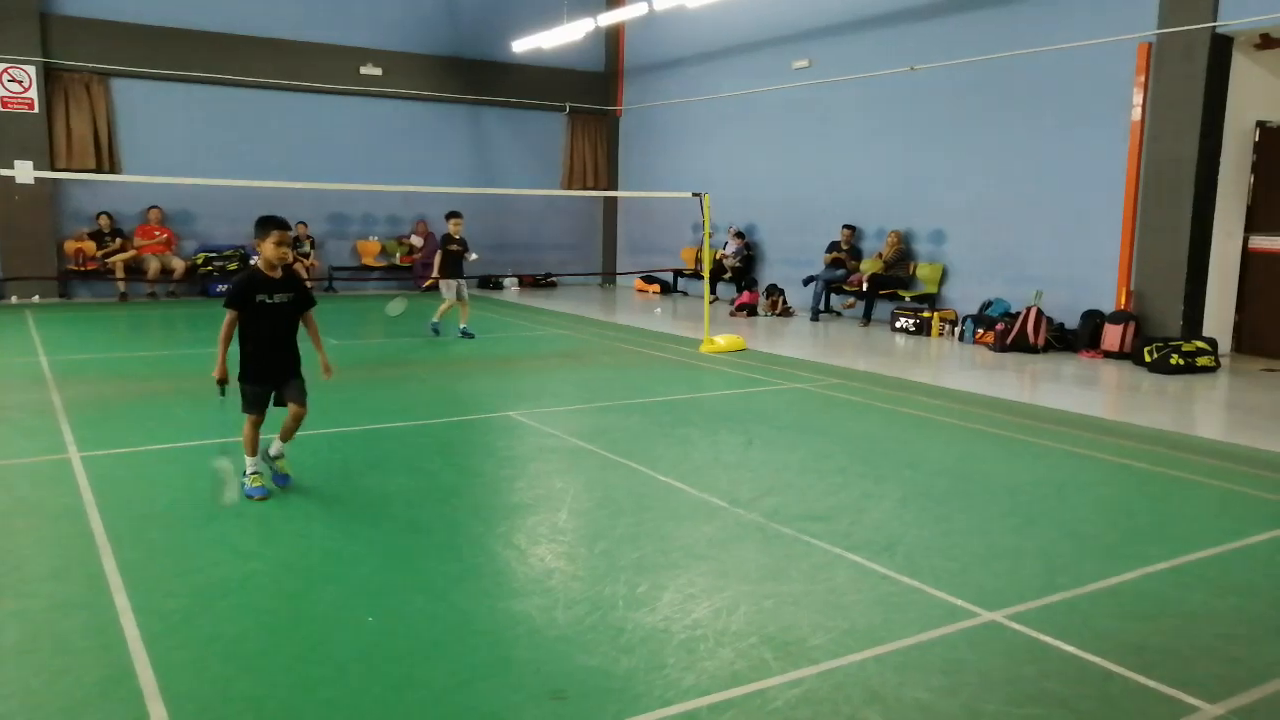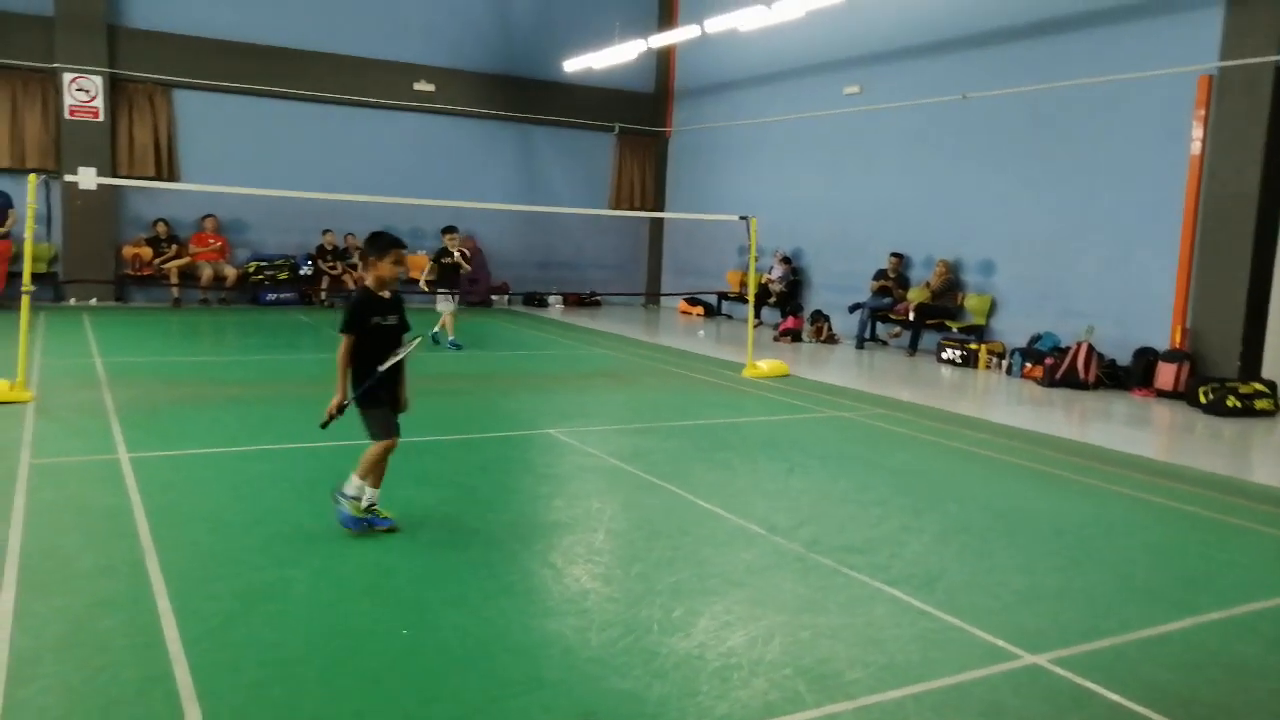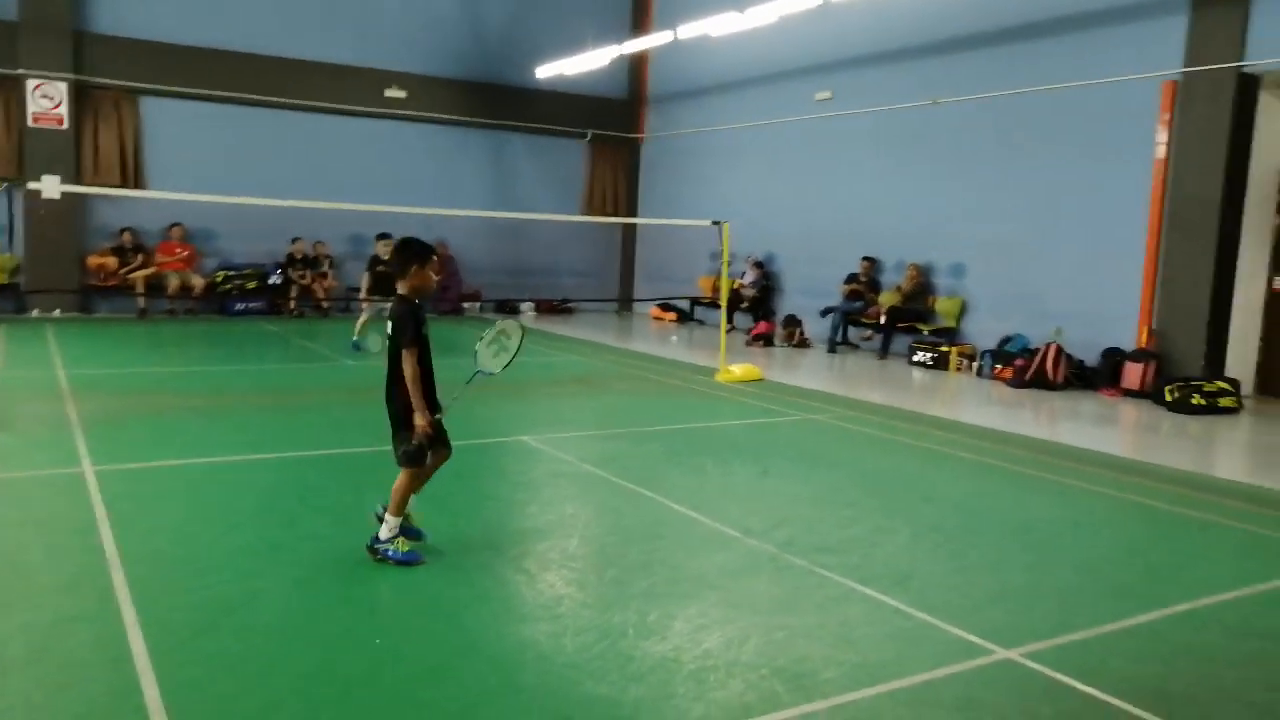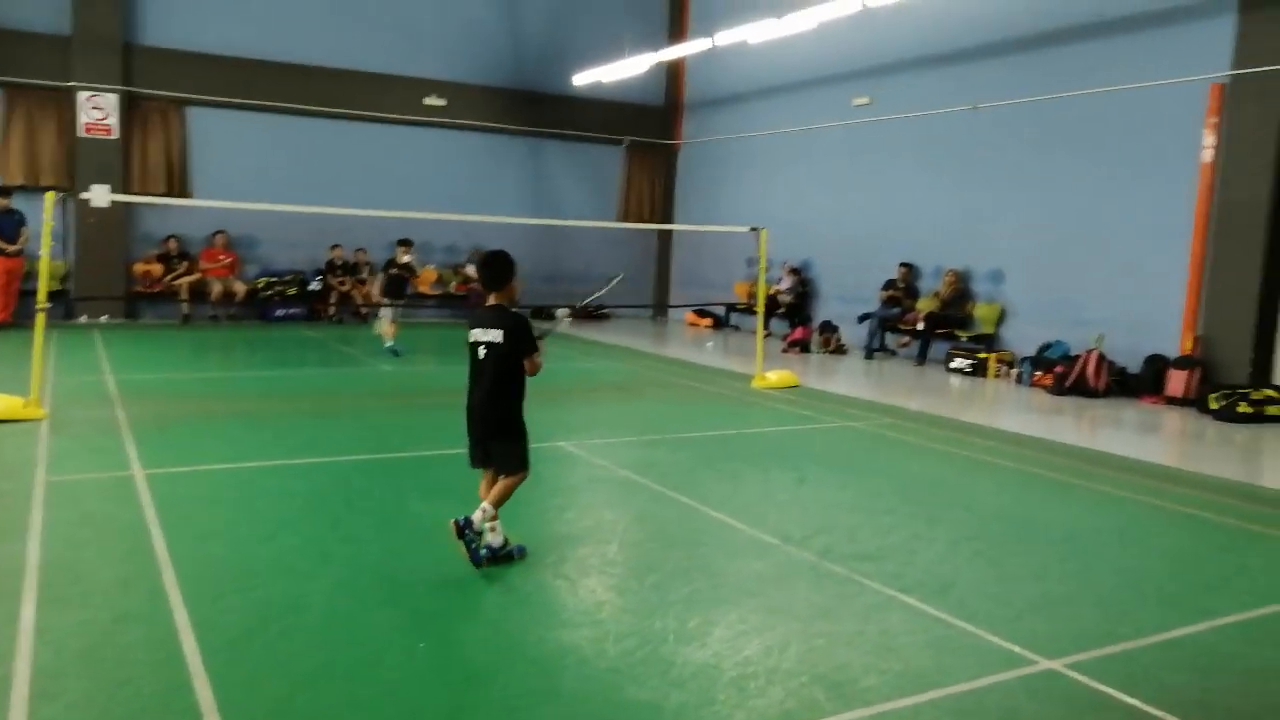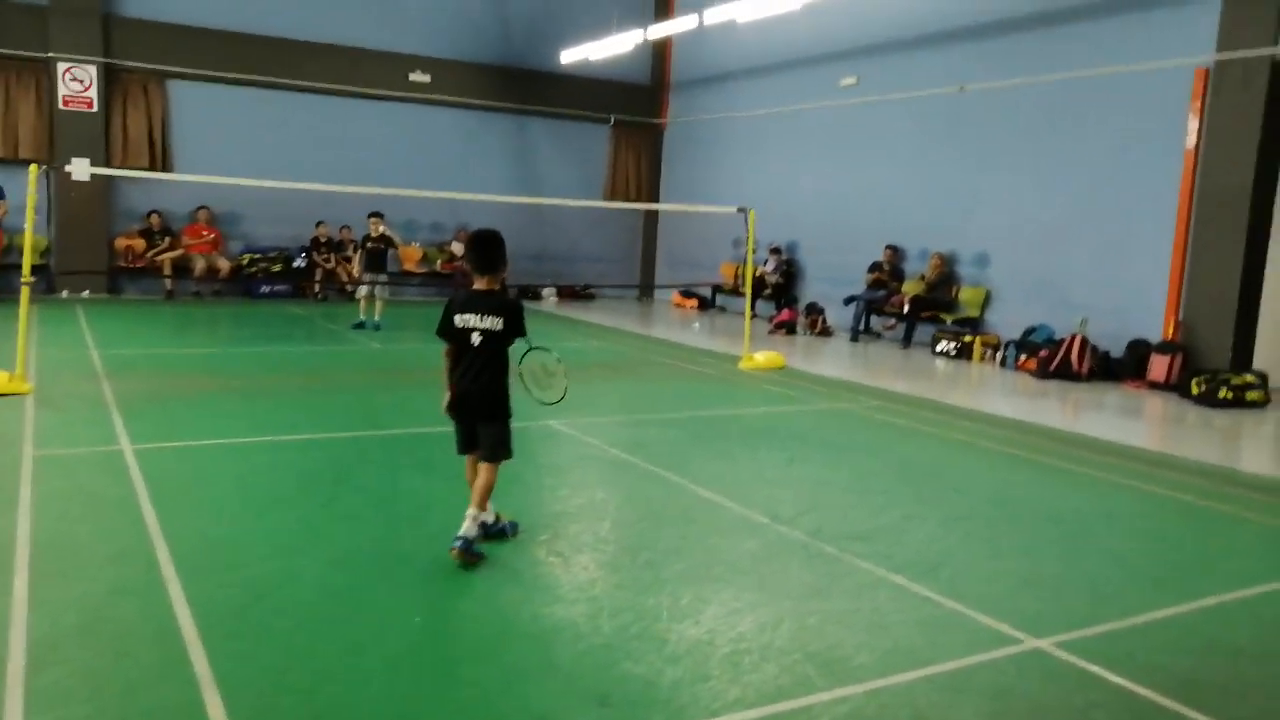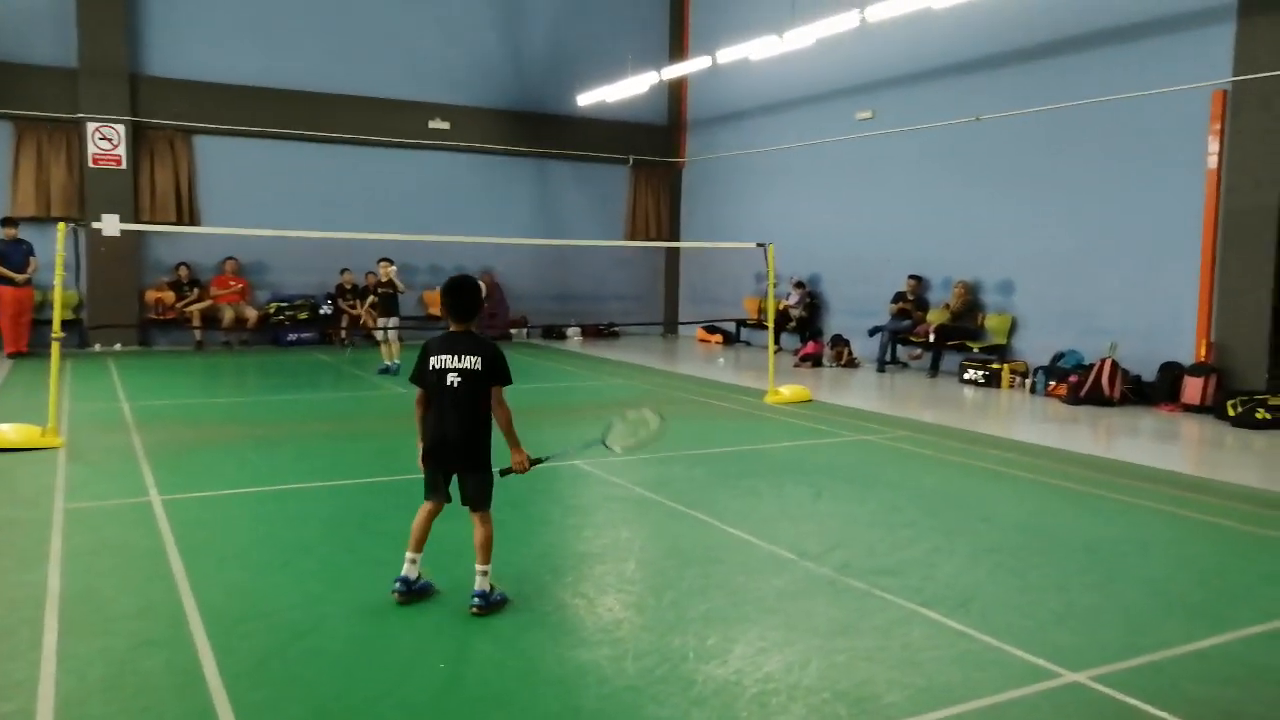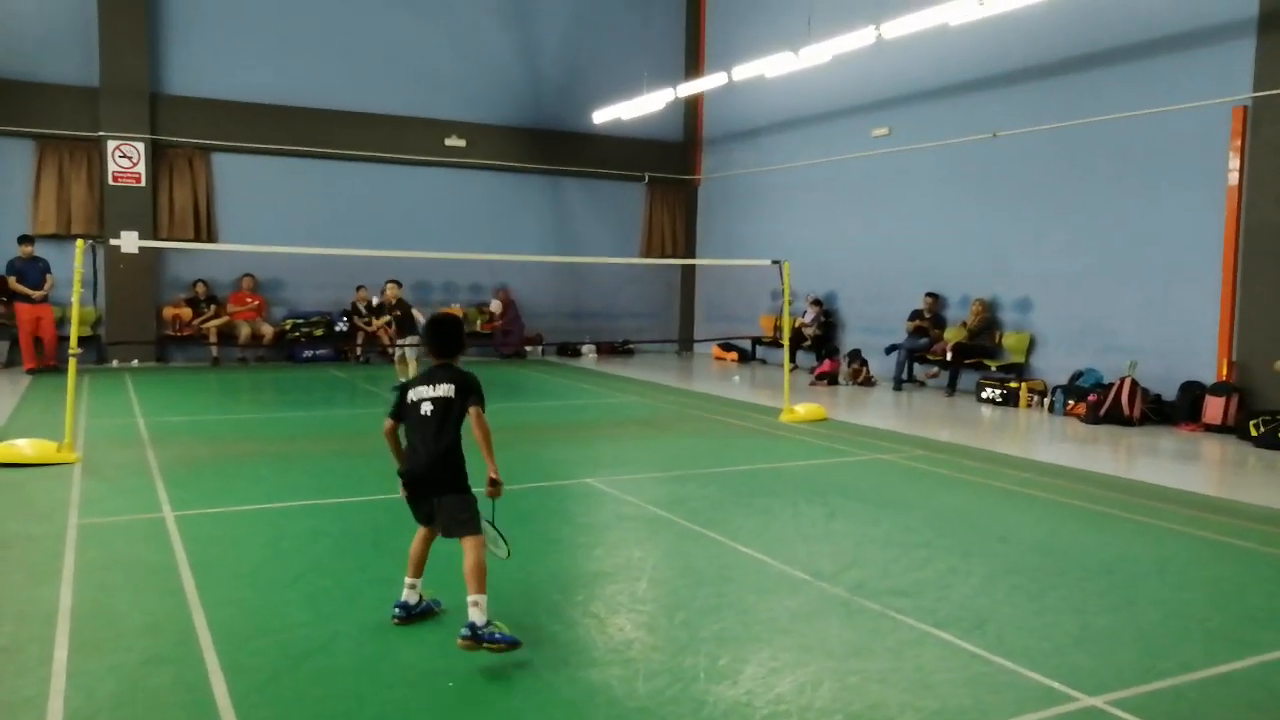
dt=0.5s
person 1, frame 1
left shoulder: (294, 281)
right shoulder: (245, 282)
left elbow: (307, 317)
right elbow: (230, 322)
left wrist: (321, 353)
right wrist: (221, 362)
left hip: (288, 362)
right hip: (255, 365)
left knee: (298, 410)
right knee: (254, 417)
left ankle: (275, 453)
right ankle: (251, 473)
person 1, frame 2
left shoulder: (396, 301)
right shoulder: (360, 302)
right elbow: (346, 348)
left wrist: (402, 387)
right wrist: (341, 391)
left hip: (389, 386)
right hip: (369, 387)
left knee: (382, 443)
right knee: (386, 441)
left ankle: (367, 503)
right ankle: (349, 493)
person 1, frame 3
left shoulder: (406, 308)
right shoulder: (408, 312)
right elbow: (409, 364)
left wrist: (428, 404)
right wrist: (419, 410)
left hip: (423, 402)
right hip: (410, 405)
left knee: (441, 452)
right knee: (413, 466)
left ankle: (394, 513)
right ankle: (385, 539)
person 1, frame 4
left shoulder: (476, 319)
right shoulder: (516, 322)
right elbow: (531, 368)
right wrist: (537, 353)
left hip: (477, 409)
right hip: (504, 413)
left knee: (490, 473)
right knee: (515, 472)
left ankle: (493, 541)
right ankle: (473, 523)
person 1, frame 5
left shoulder: (456, 303)
right shoulder: (509, 306)
left elbow: (449, 352)
left wrist: (449, 389)
left hip: (462, 394)
right hip: (492, 397)
left knee: (473, 458)
right knee: (490, 463)
left ankle: (487, 519)
right ankle: (466, 533)
person 1, frame 6
left shoulder: (431, 348)
right shoulder: (488, 351)
left elbow: (420, 399)
right elbow: (497, 402)
left wrist: (423, 441)
right wrist: (515, 448)
left hip: (437, 443)
right hip: (472, 445)
left knee: (431, 504)
right knee: (480, 515)
left ankle: (407, 577)
right ankle: (483, 591)
person 1, frame 7
left shoulder: (413, 384)
right shoulder: (464, 381)
left elbow: (389, 428)
right elbow: (476, 419)
right wrist: (492, 469)
left hip: (413, 471)
right hip: (446, 471)
left knee: (428, 527)
right knee: (472, 541)
left ankle: (409, 601)
right ankle: (477, 624)
